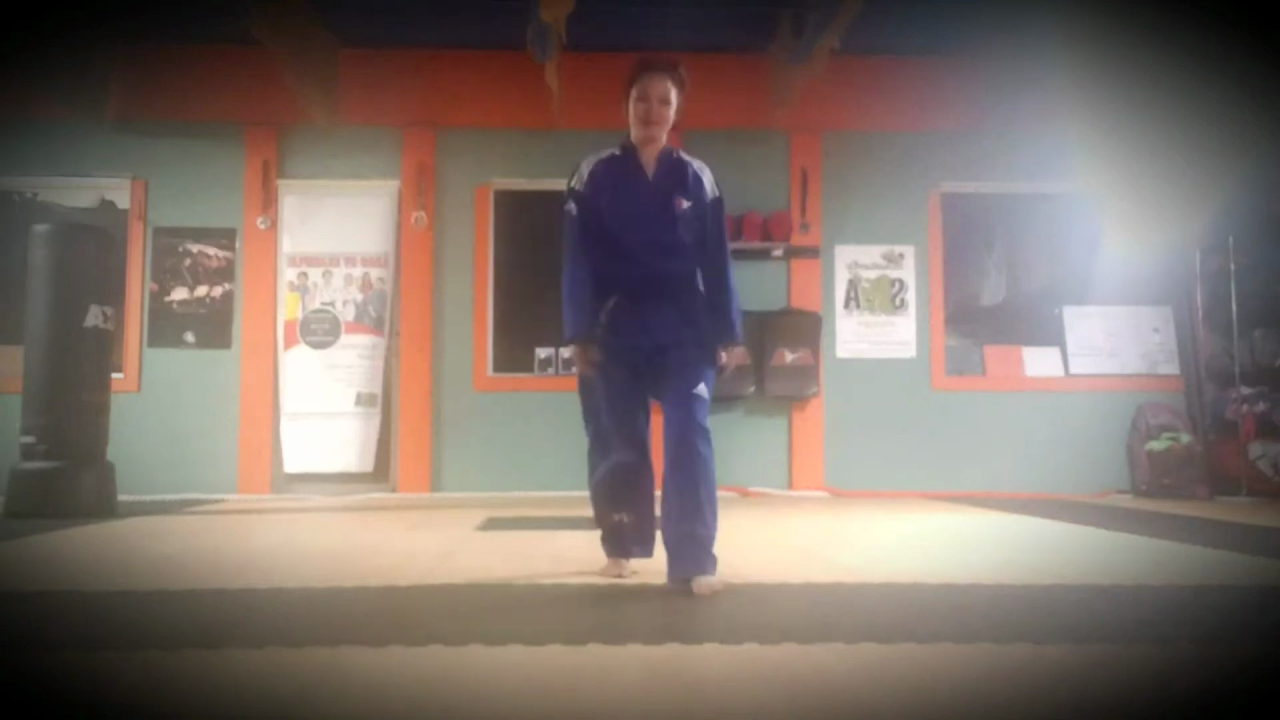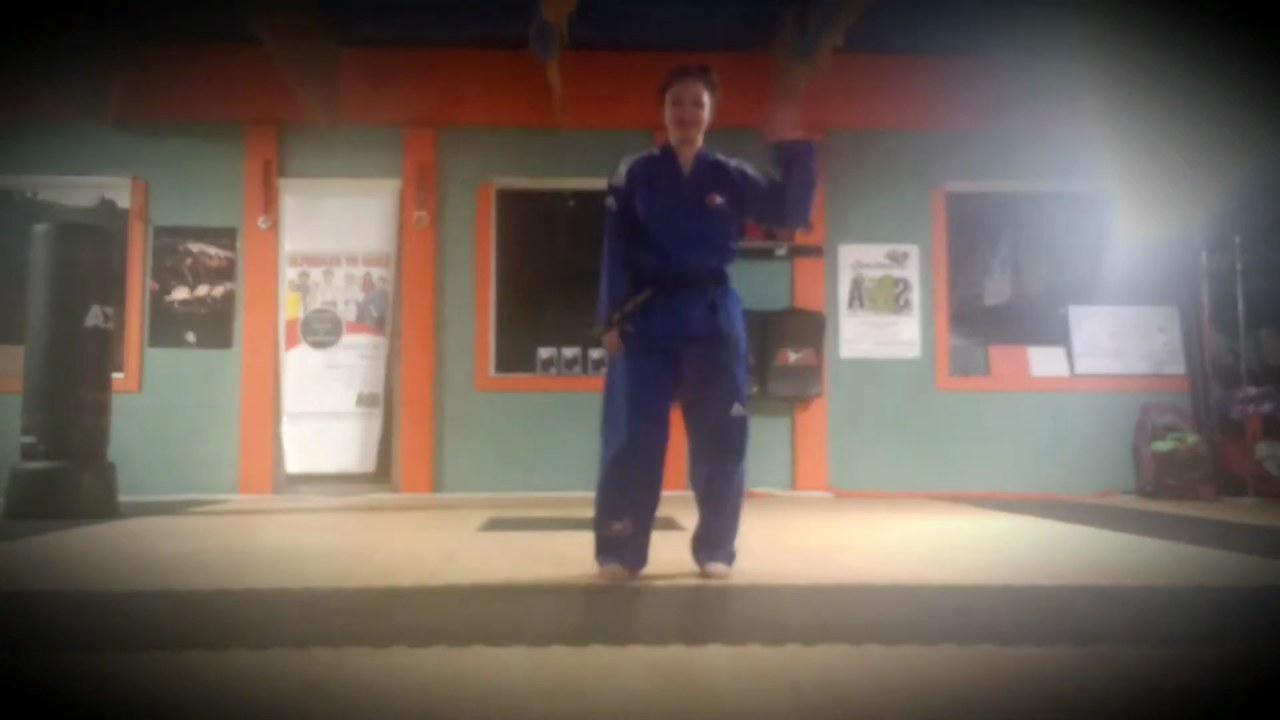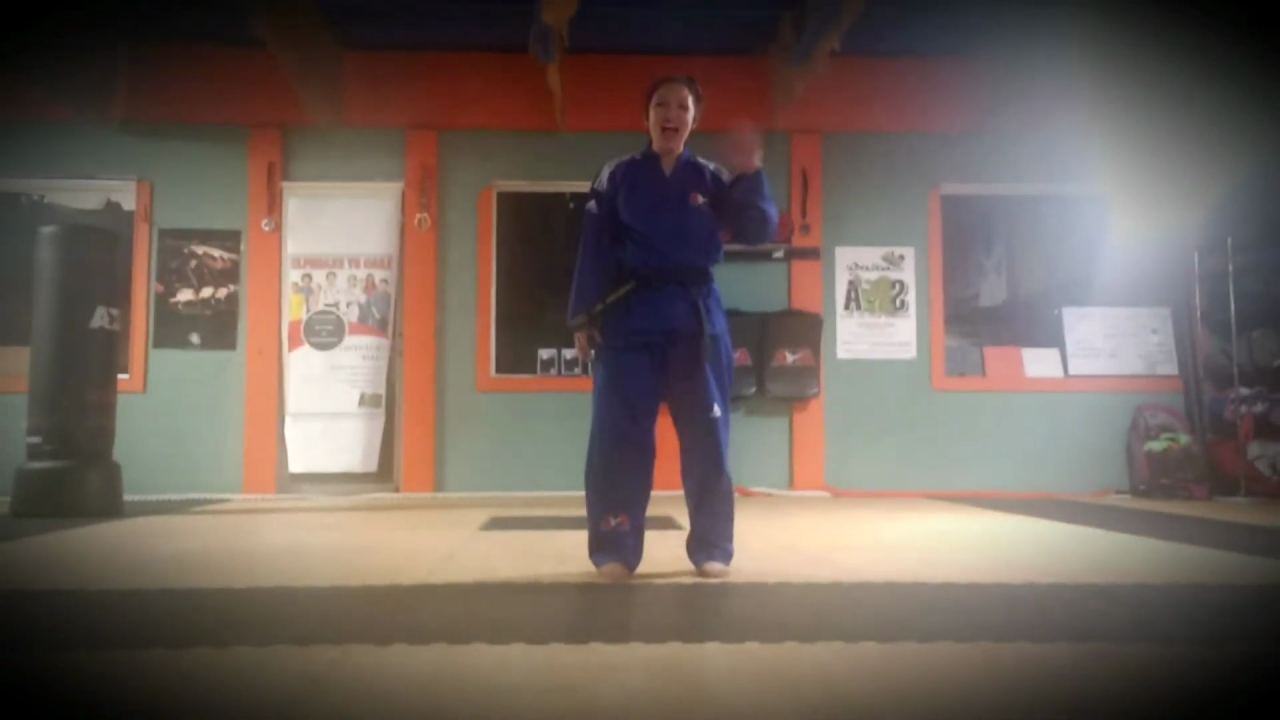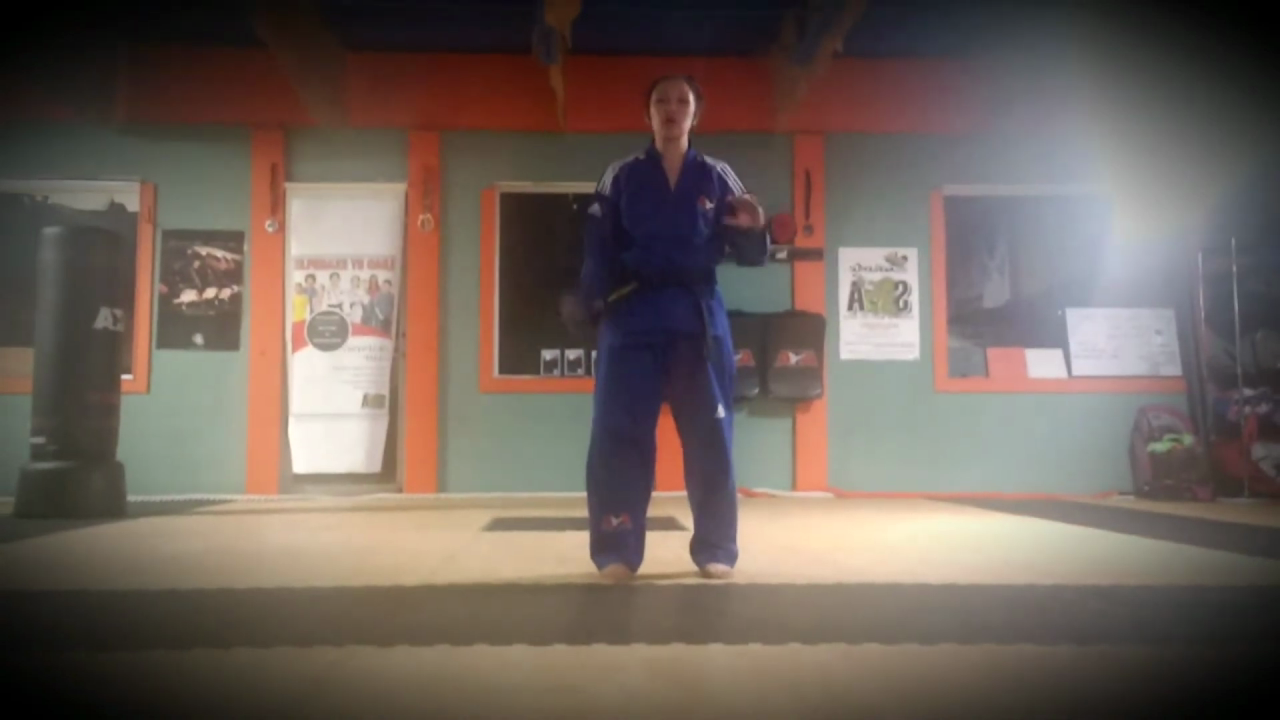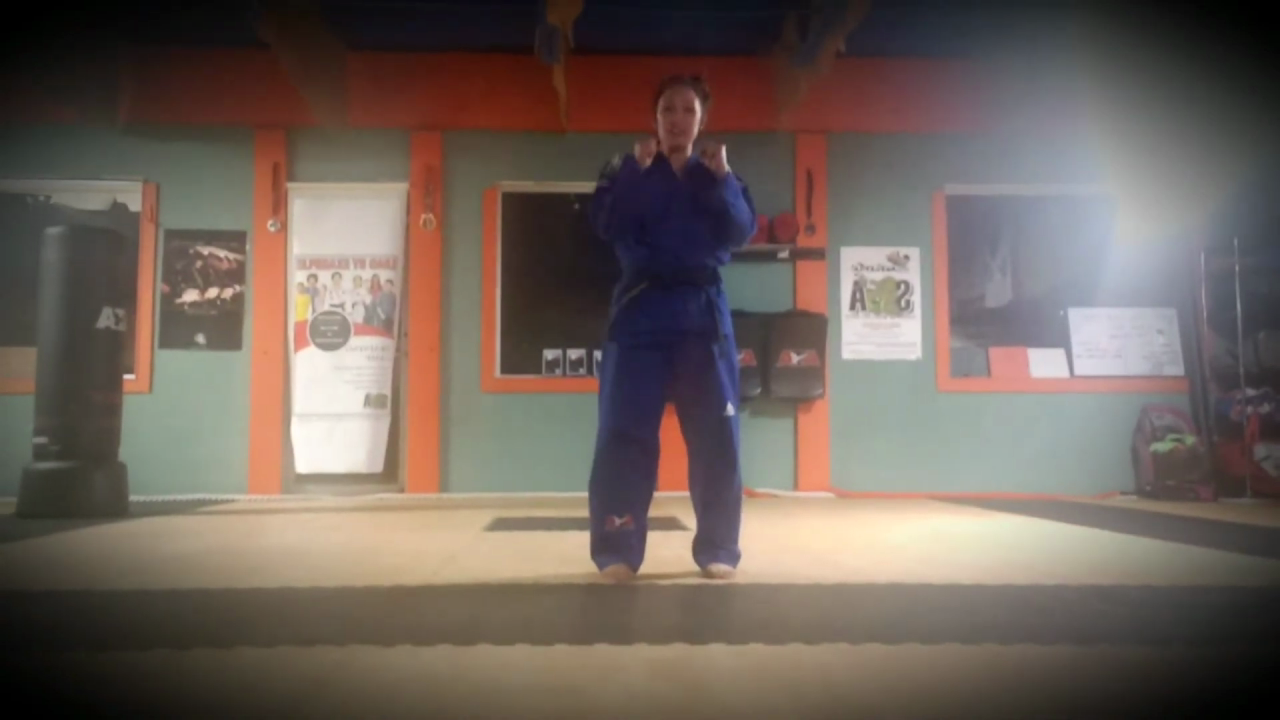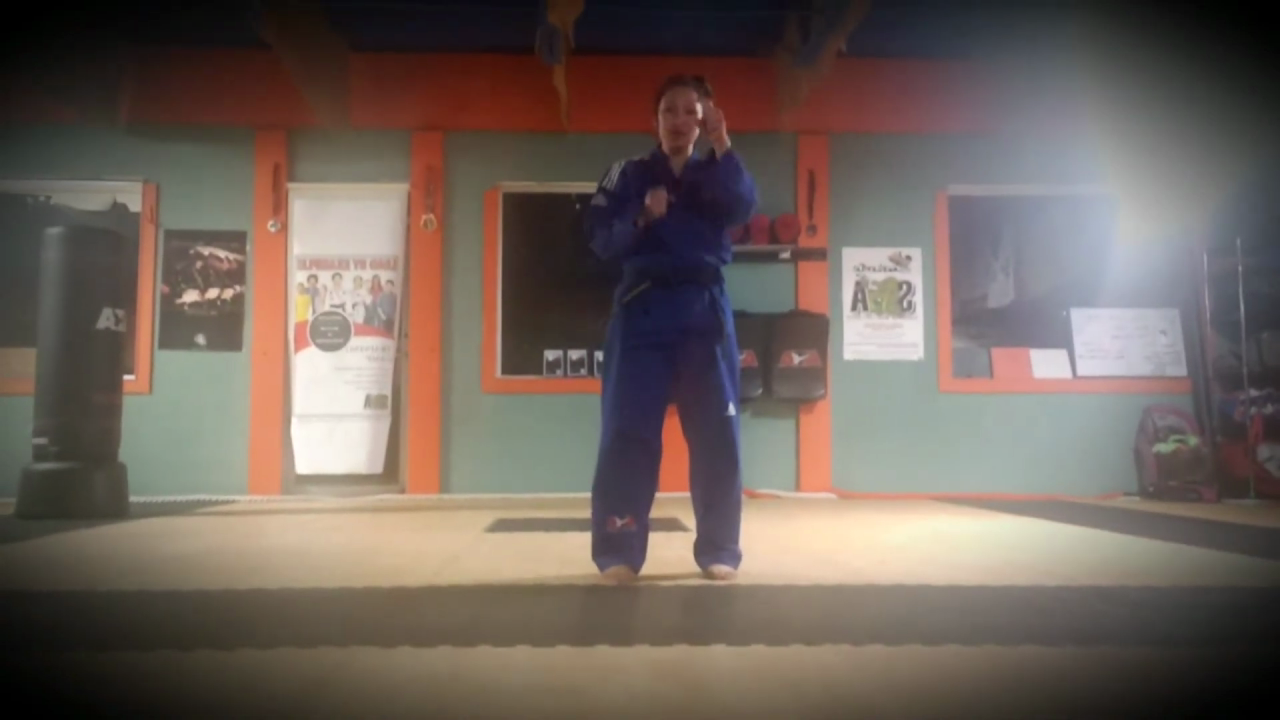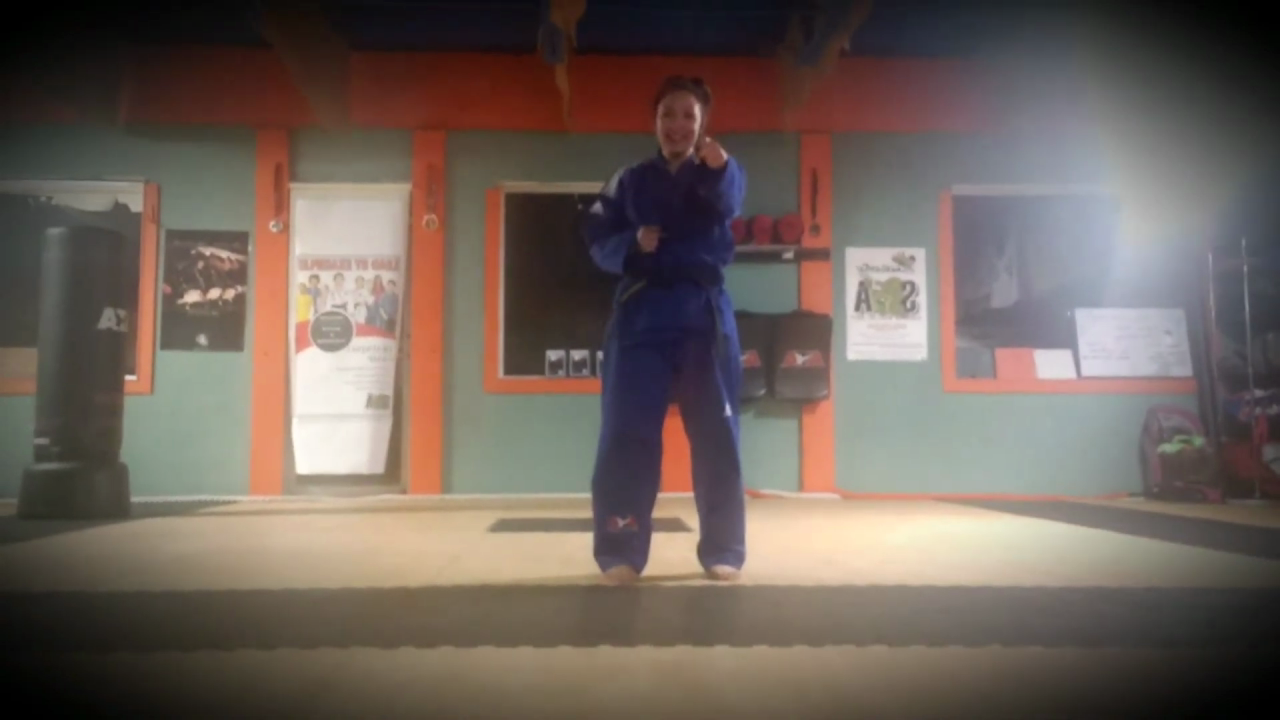
dt=0.7s
person 1, frame 1
left shoulder: (696, 177)
right shoulder: (596, 175)
left elbow: (714, 256)
right elbow: (579, 258)
left wrist: (725, 329)
right wrist: (580, 332)
left hip: (684, 323)
right hip: (617, 324)
left knee: (691, 435)
right knee: (617, 441)
left ankle: (693, 562)
right ankle: (622, 546)
person 1, frame 2
left shoulder: (731, 177)
right shoulder: (634, 174)
left elbow: (790, 213)
right elbow: (616, 252)
left wrist: (795, 157)
right wrist: (612, 318)
left hip: (713, 317)
right hip: (648, 317)
left knee: (720, 437)
right knee: (633, 437)
left ankle: (714, 549)
right ankle: (619, 551)
person 1, frame 3
left shoulder: (711, 179)
right shoulder: (617, 177)
left elbow: (759, 230)
right elbow: (594, 250)
left wrist: (750, 175)
right wrist: (584, 317)
left hip: (696, 314)
right hip: (631, 314)
left knee: (707, 433)
right knee: (620, 434)
left ankle: (711, 548)
right ankle: (615, 549)
person 1, frame 4
left shoulder: (717, 177)
right shoulder: (622, 178)
left elbow: (733, 248)
right elbow: (600, 251)
left wrist: (750, 227)
right wrist: (588, 301)
left hip: (699, 313)
right hip: (634, 314)
left knee: (709, 433)
right knee: (621, 434)
left ankle: (714, 548)
right ankle: (616, 550)
person 1, frame 5
left shoulder: (718, 171)
right shoulder: (626, 167)
left elbow: (741, 231)
right elbow: (606, 225)
left wrist: (721, 178)
right wrist: (639, 171)
left hip: (703, 309)
right hip: (642, 308)
left knee: (715, 431)
right knee: (626, 430)
left ankle: (716, 549)
right ankle: (617, 550)
person 1, frame 6
left shoulder: (717, 170)
right shoulder: (626, 175)
left elbow: (741, 208)
right elbow: (601, 241)
left wrist: (723, 148)
right wrist: (640, 217)
left hip: (704, 308)
right hip: (643, 308)
left knee: (716, 431)
right knee: (629, 431)
left ankle: (718, 549)
right ankle: (619, 551)
person 1, frame 7
left shoulder: (716, 173)
right shoulder: (628, 181)
left elbow: (727, 203)
right elbow: (599, 242)
left wrist: (718, 168)
right wrist: (632, 243)
left hip: (704, 311)
right hip: (642, 311)
left knee: (716, 432)
right knee: (627, 433)
left ankle: (721, 549)
right ankle: (620, 552)
